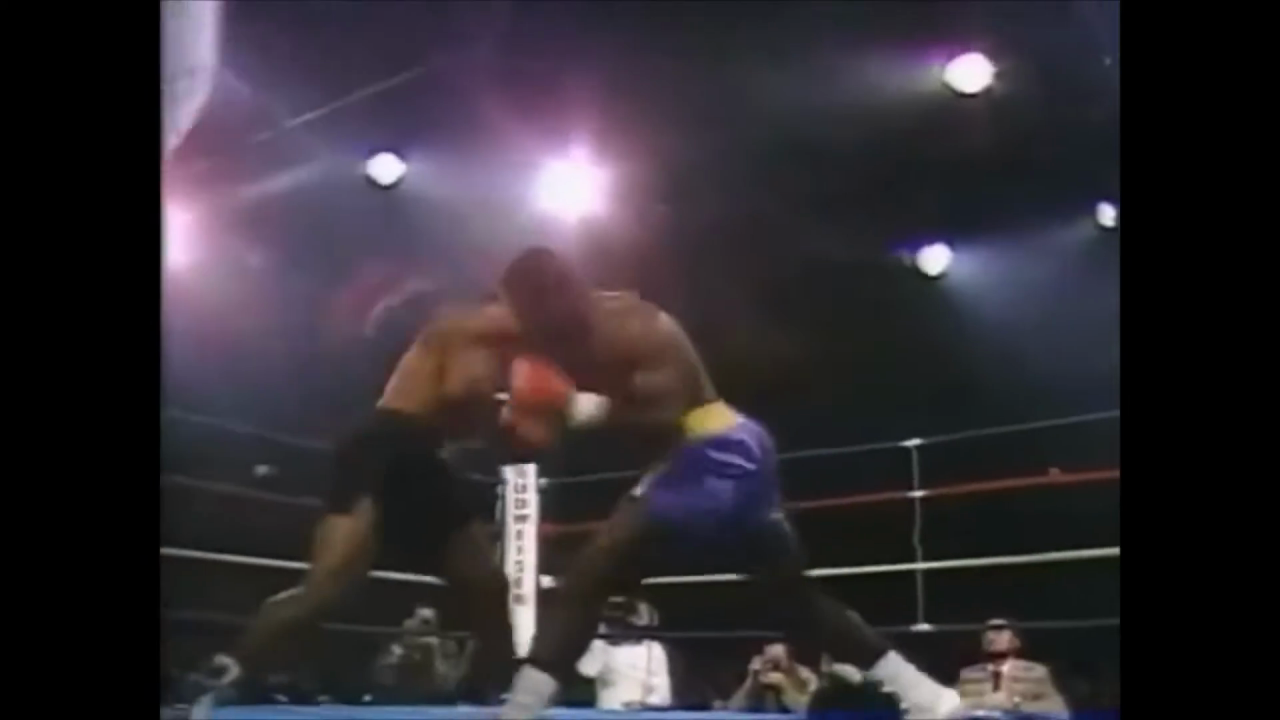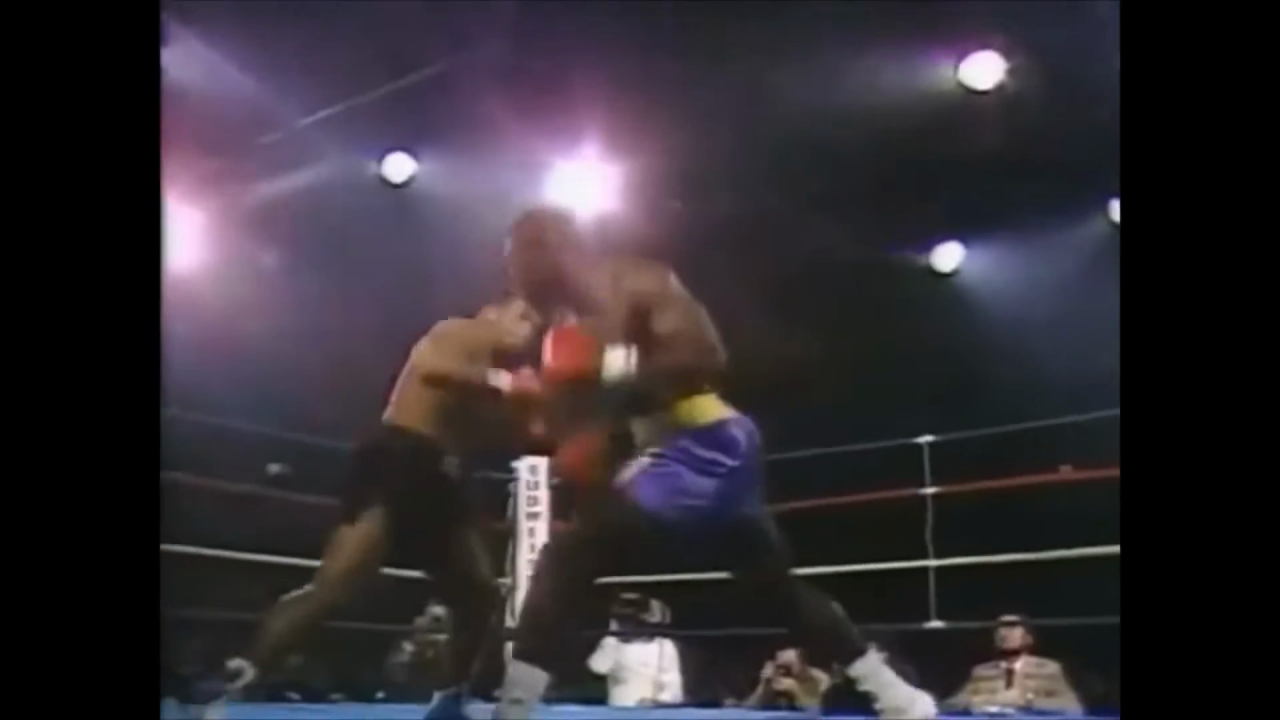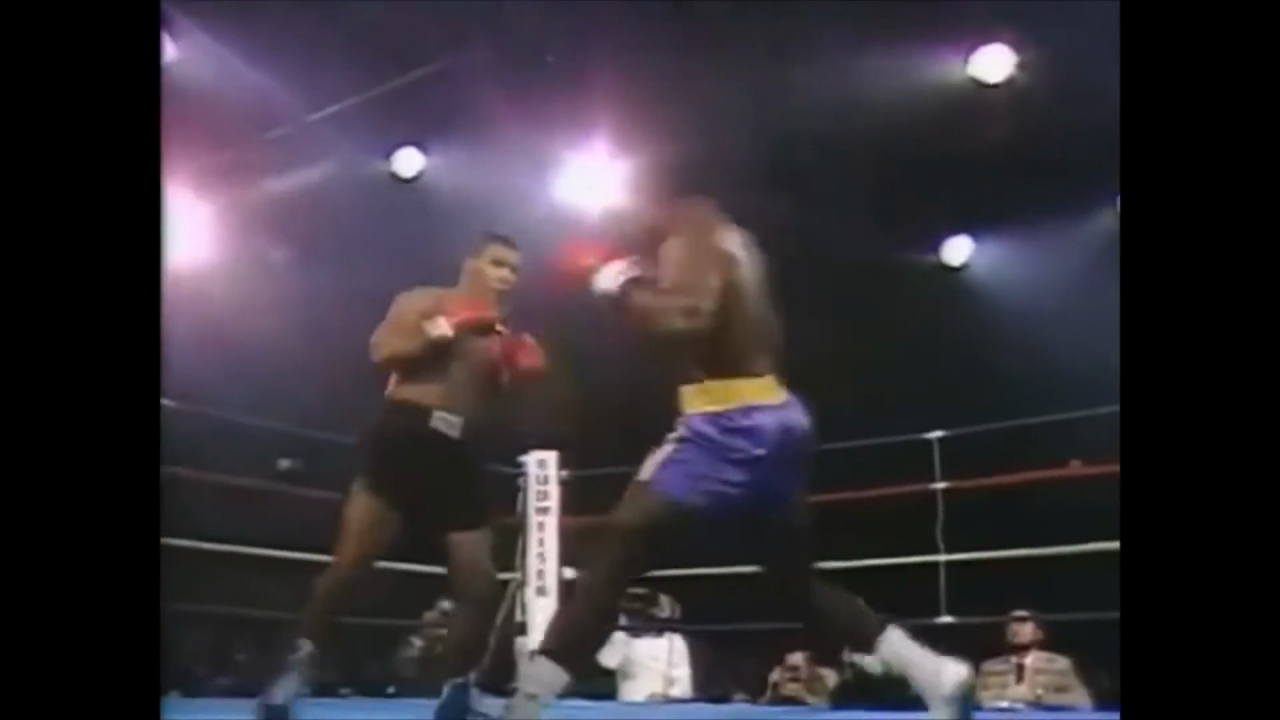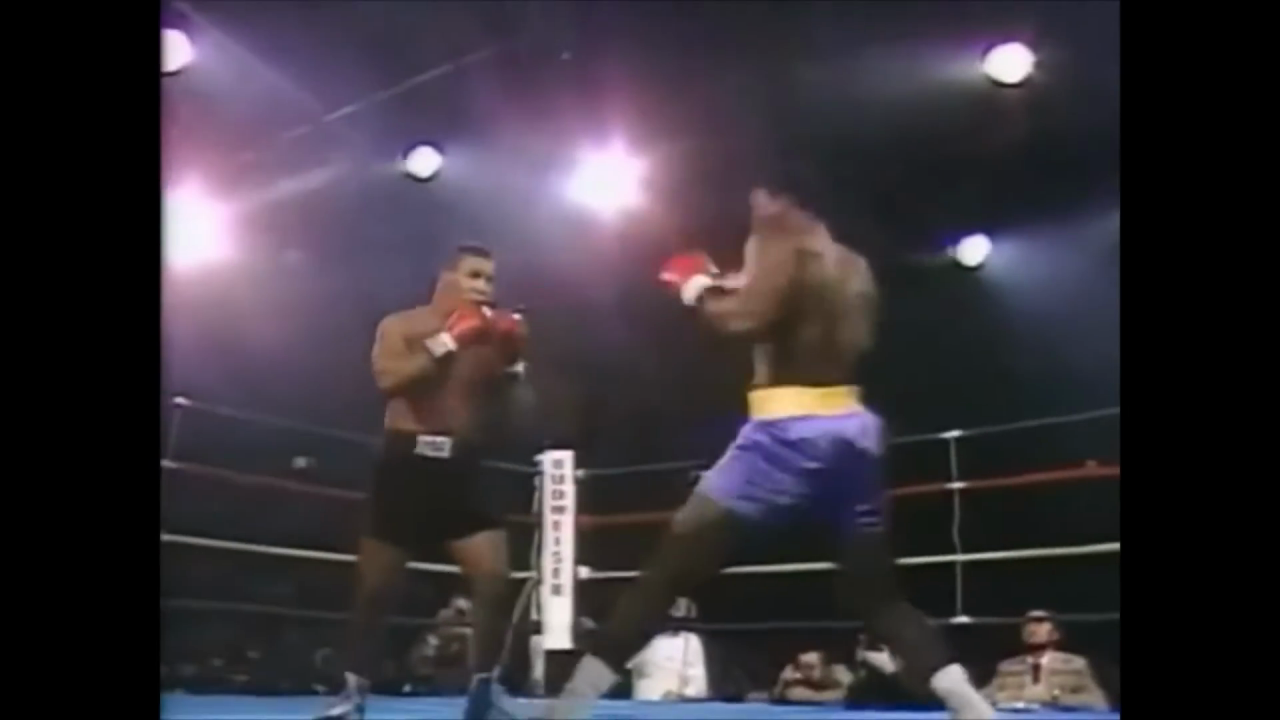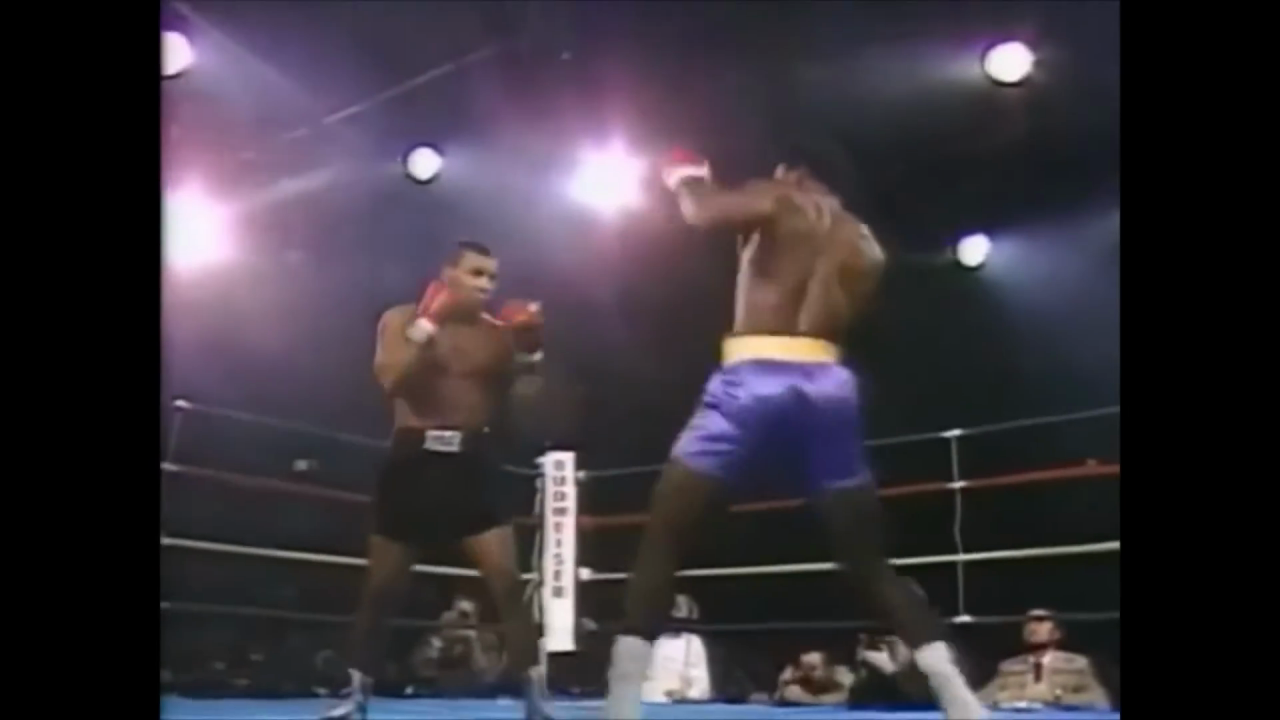
dt=0.2s
person 1, frame 1
left shoulder: (629, 325)
right shoulder: (576, 330)
left elbow: (666, 418)
left wrist: (581, 407)
left hip: (716, 454)
right hip: (719, 453)
left knee: (589, 577)
right knee: (800, 598)
person 1, frame 2
left shoulder: (638, 283)
right shoulder: (580, 306)
left elbow: (706, 359)
left wrist: (612, 365)
left hip: (701, 442)
right hip: (714, 443)
left knee: (567, 561)
right knee: (779, 588)
person 1, frame 3
left shoulder: (692, 242)
right shoulder: (726, 240)
left elbow: (689, 324)
left wrist: (619, 283)
right wrist: (633, 276)
left hip: (728, 423)
right hip: (780, 421)
left knee: (613, 561)
right knee: (797, 582)
right ankle: (934, 675)
person 1, frame 4
left shoulder: (779, 244)
right shoulder: (854, 266)
left elbow: (748, 319)
left wrist: (697, 290)
left hip: (787, 430)
right hip: (853, 429)
left knee: (667, 572)
right knee: (879, 599)
person 1, frame 5
left shoulder: (784, 199)
right shoulder: (865, 244)
left elbow: (705, 211)
left wrist: (685, 179)
left hip: (755, 385)
right hip: (827, 387)
left knee: (659, 548)
right knee: (868, 569)
person 2, frame 1
left shoulder: (479, 351)
right shoulder: (462, 330)
left hip: (420, 464)
right hip: (387, 450)
left knee: (488, 589)
right knee: (325, 587)
right ankle: (215, 680)
person 2, frame 2
left shoulder: (487, 368)
right shoulder: (454, 336)
right elbow: (432, 368)
right wrist: (503, 382)
left hip: (435, 477)
right hip: (395, 465)
left knee: (480, 595)
right knee: (333, 589)
right ankle: (236, 684)
person 2, frame 3
left shoulder: (498, 334)
right shoulder: (421, 302)
right elbow: (383, 351)
left wrist: (519, 372)
right wrist: (448, 324)
left hip: (453, 453)
right hip: (402, 439)
left knee: (481, 588)
right knee: (350, 562)
right ankle: (300, 665)
person 2, frame 4
left shoulder: (493, 336)
right shoulder: (400, 326)
right elbow: (389, 380)
left wrist: (514, 359)
right wrist: (448, 341)
left hip: (460, 471)
right hip: (406, 466)
left knee: (495, 585)
right knee: (374, 591)
person 2, frame 5
left shoulder: (498, 333)
right shoulder: (400, 320)
right elbow: (392, 379)
left wrist: (528, 347)
right wrist: (428, 323)
left hip: (470, 463)
right hip: (414, 460)
left knee: (508, 584)
right knee: (381, 587)
